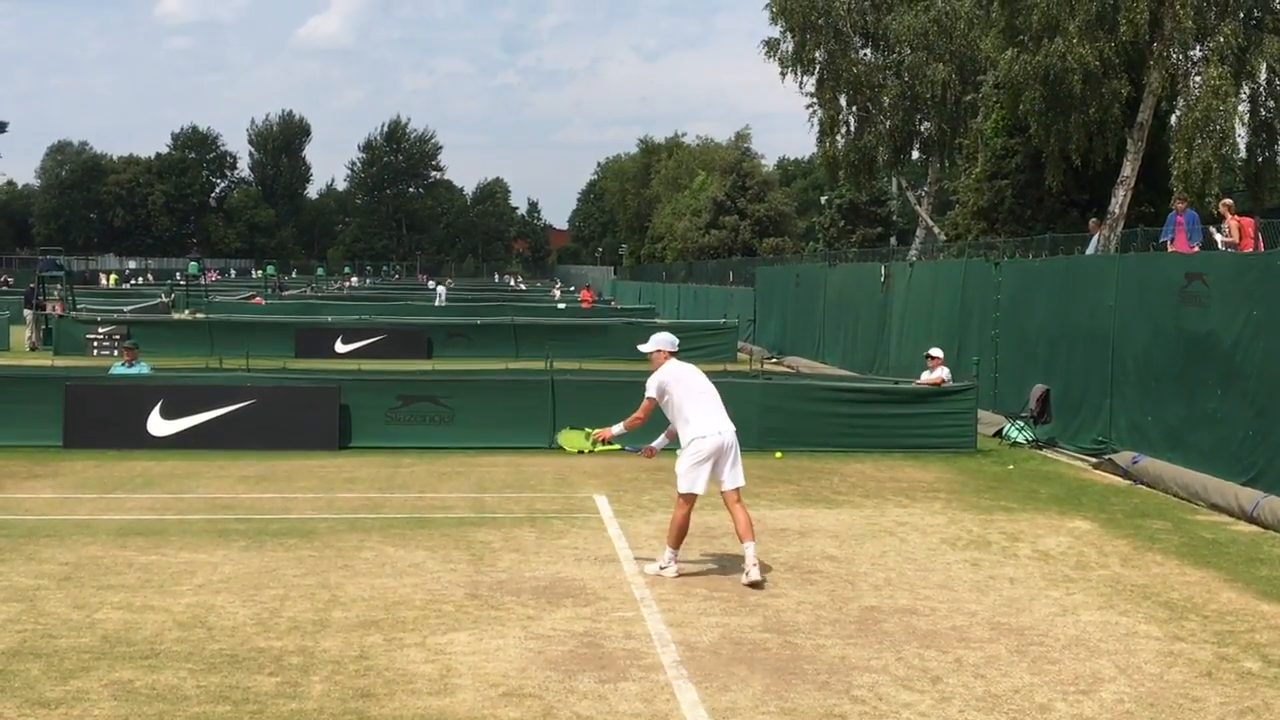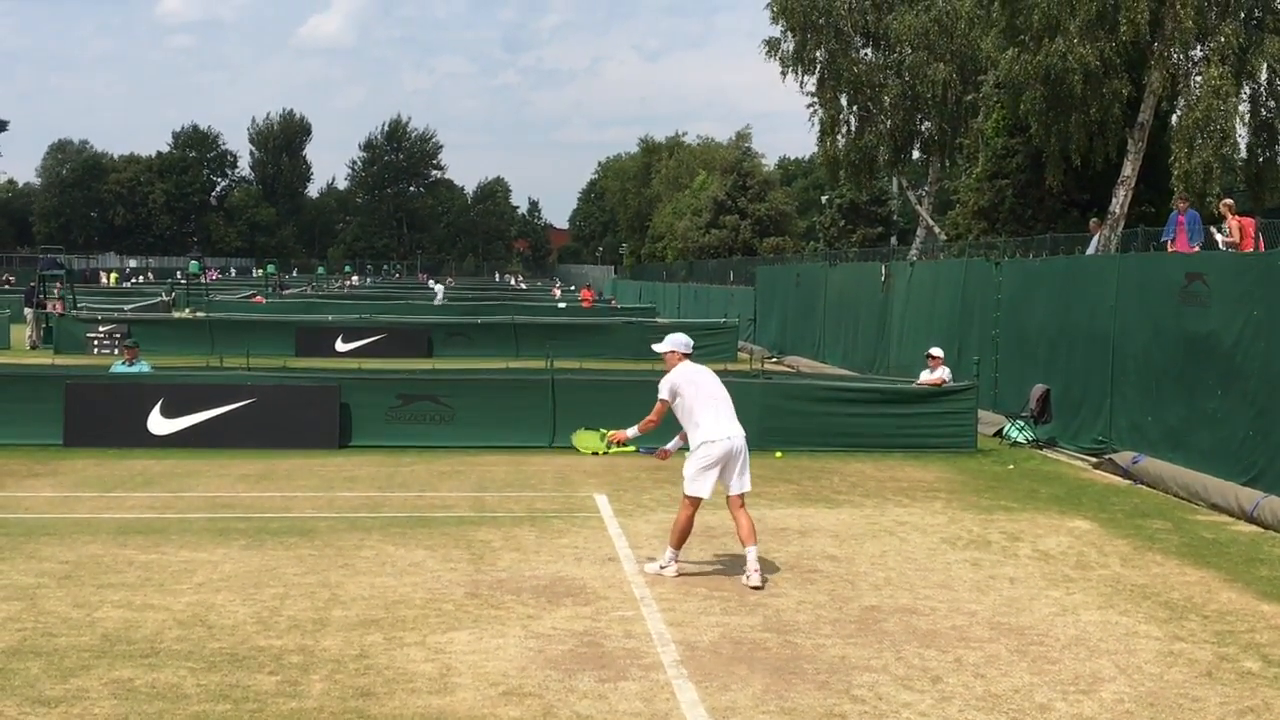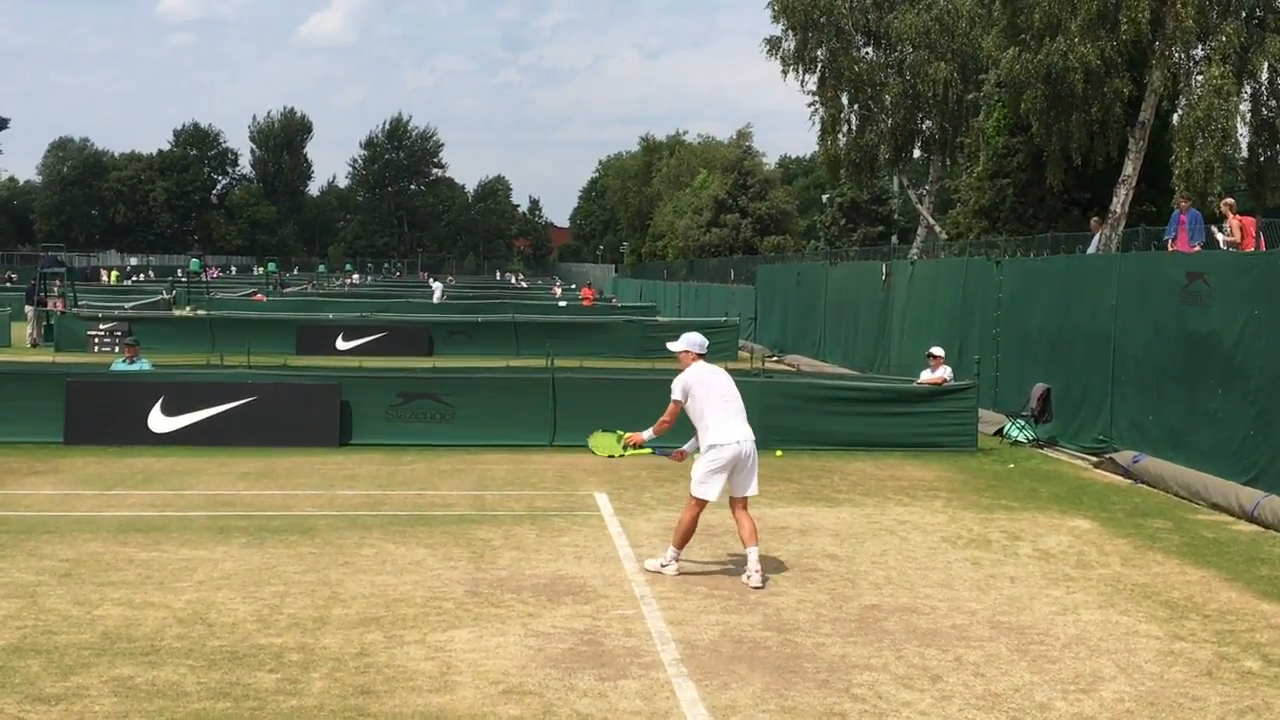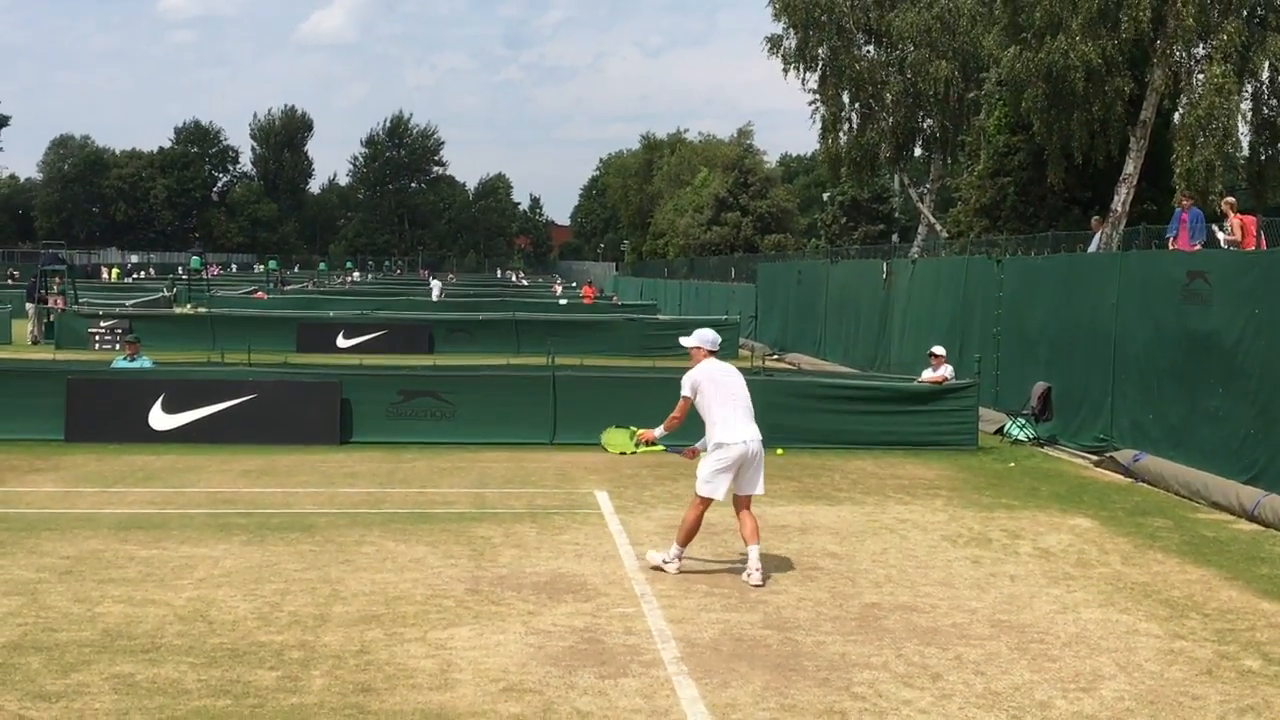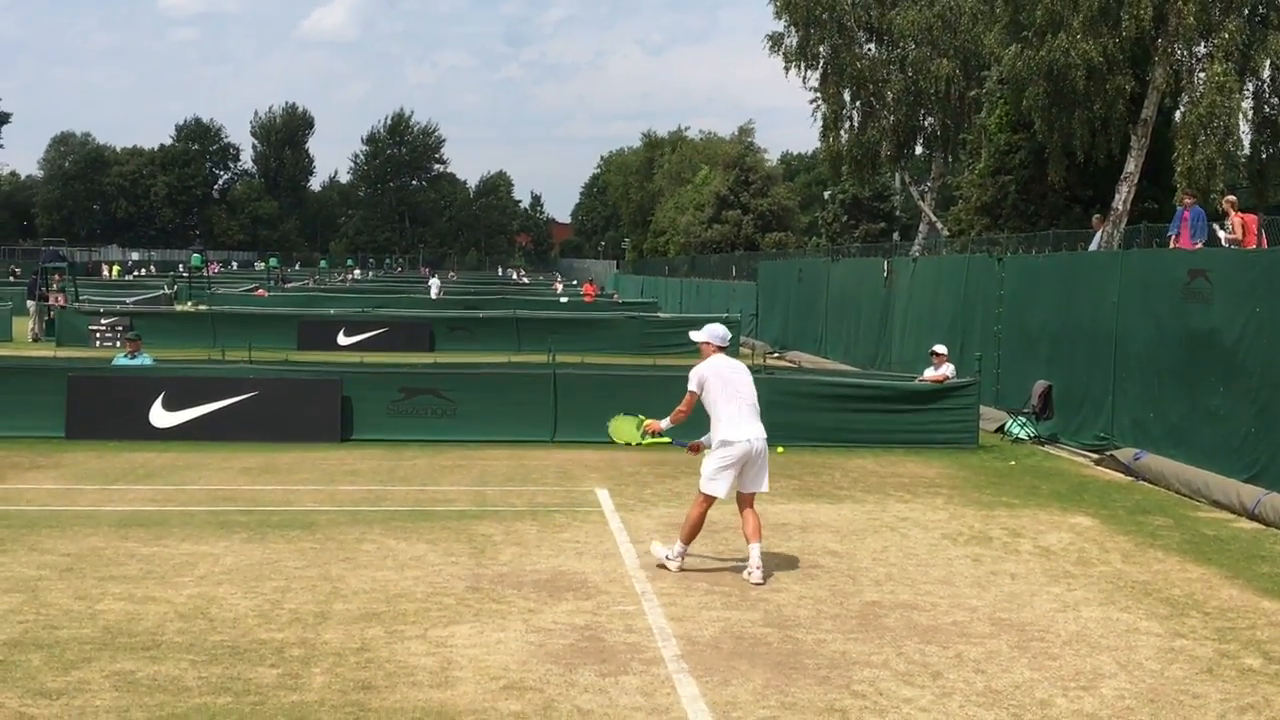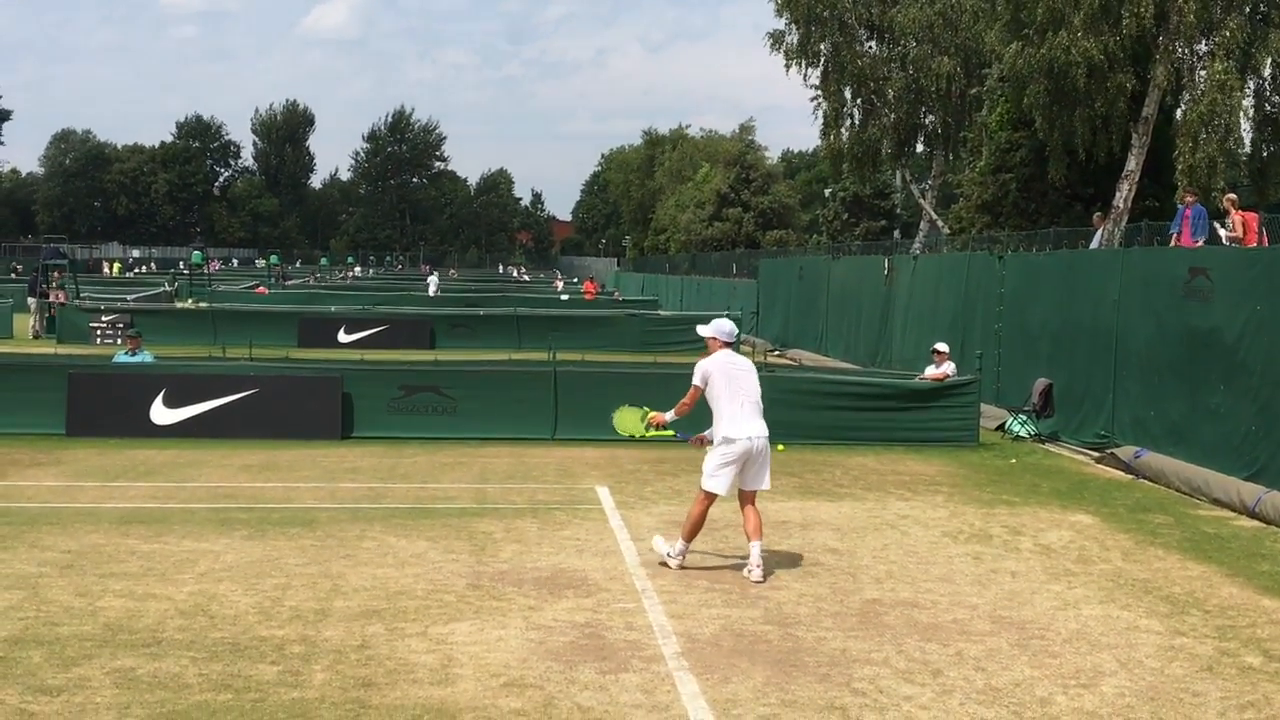
dt=0.1s
person 1, frame 1
left shoulder: (659, 376)
right shoulder: (691, 370)
left elbow: (640, 417)
left wrist: (613, 431)
right wrist: (657, 445)
left hip: (701, 440)
right hip: (726, 434)
left knee: (684, 503)
right knee: (734, 502)
left ankle: (669, 563)
right ankle: (752, 565)
person 1, frame 2
left shoulder: (671, 379)
right shoulder: (706, 372)
left elbow: (654, 420)
left wrist: (628, 434)
right wrist: (672, 447)
left hip: (711, 444)
right hip: (736, 439)
left knee: (688, 505)
right knee: (737, 507)
left ankle: (669, 562)
right ankle: (753, 568)
person 1, frame 3
left shoulder: (684, 379)
right shoulder: (720, 374)
left elbow: (667, 421)
left wrist: (644, 436)
right wrist: (688, 448)
left hip: (720, 447)
right hip: (746, 442)
left knee: (694, 505)
right knee: (740, 509)
left ankle: (669, 561)
right ankle: (754, 569)
person 1, frame 4
left shoulder: (694, 375)
right shoulder: (733, 371)
left elbow: (678, 417)
left wrist: (656, 433)
right wrist: (700, 447)
left hip: (726, 446)
right hip: (753, 442)
left knee: (699, 504)
right knee: (743, 507)
left ankle: (672, 558)
right ankle: (754, 567)
person 1, frame 5
left shoulder: (701, 370)
right shoulder: (741, 368)
left elbow: (684, 411)
left wrist: (662, 425)
right wrist: (706, 441)
left hip: (731, 444)
right hip: (757, 440)
left knee: (703, 501)
right knee: (747, 505)
left ankle: (675, 555)
right ankle: (755, 565)
person 1, frame 6
left shoulder: (706, 364)
right shoulder: (748, 365)
left elbow: (688, 404)
left wrist: (666, 417)
right wrist: (710, 435)
left hip: (732, 441)
right hip: (759, 437)
left knee: (704, 499)
right knee: (748, 502)
left ankle: (677, 554)
right ankle: (755, 563)
